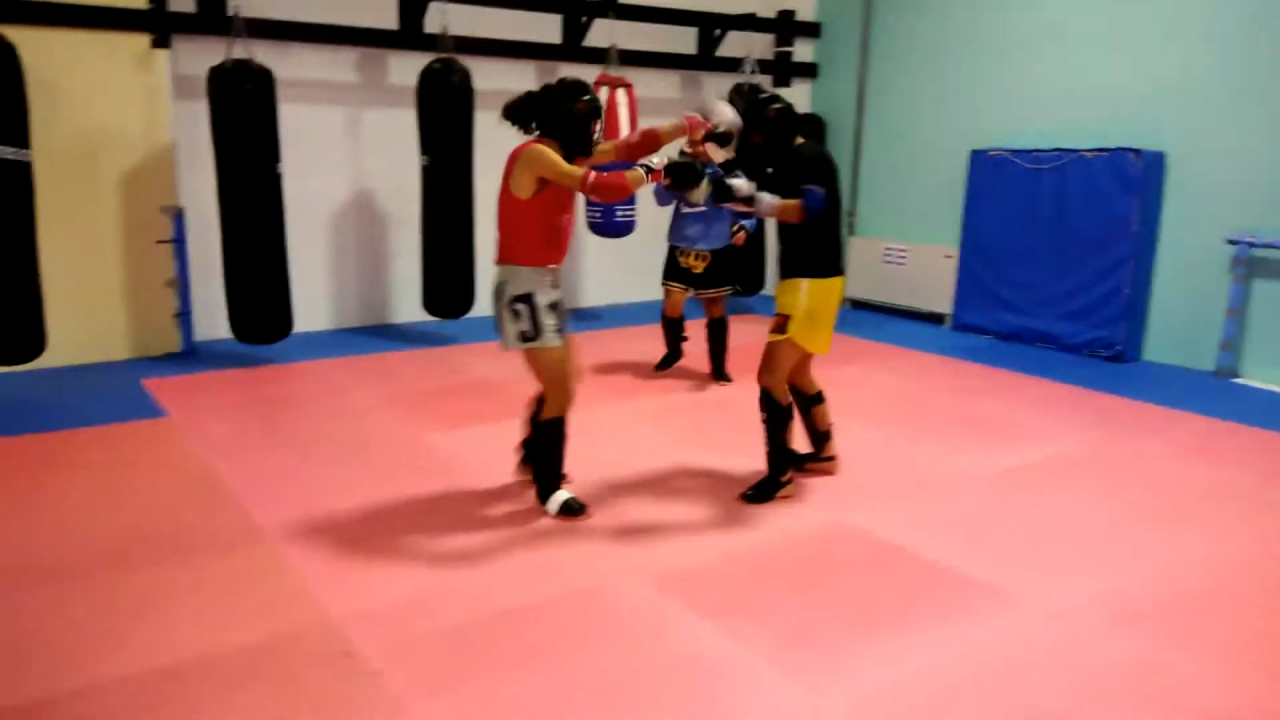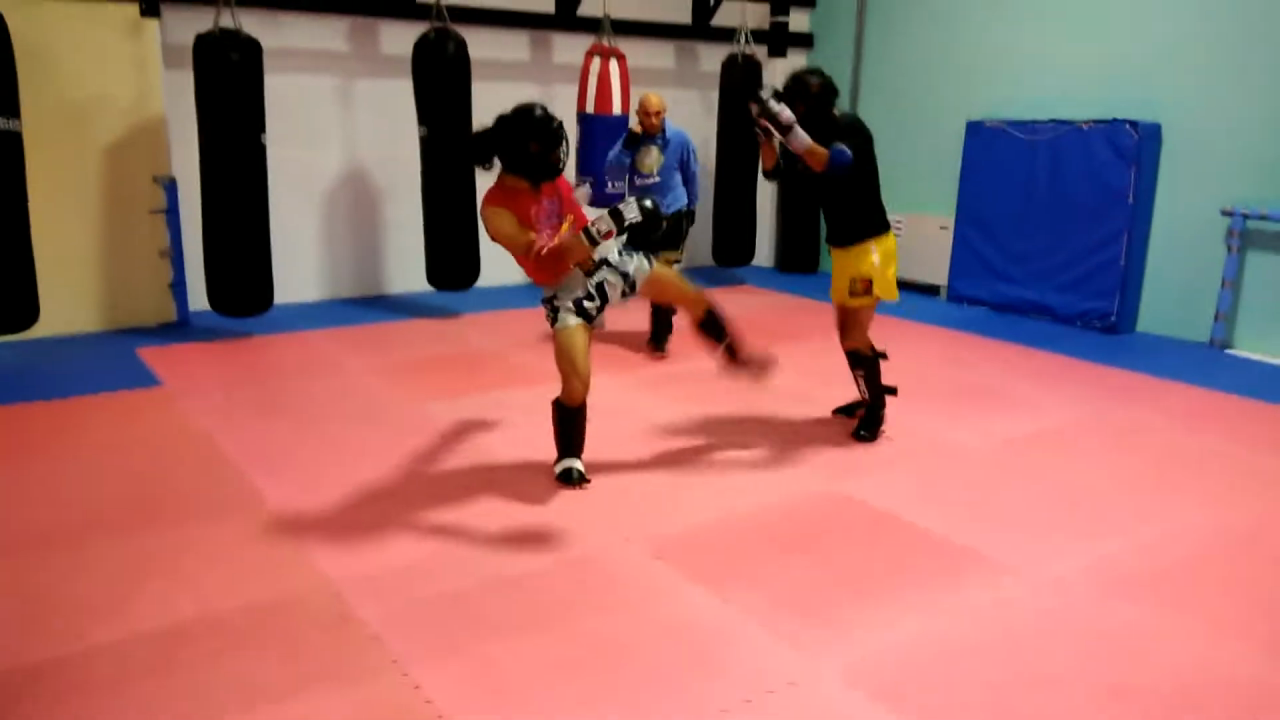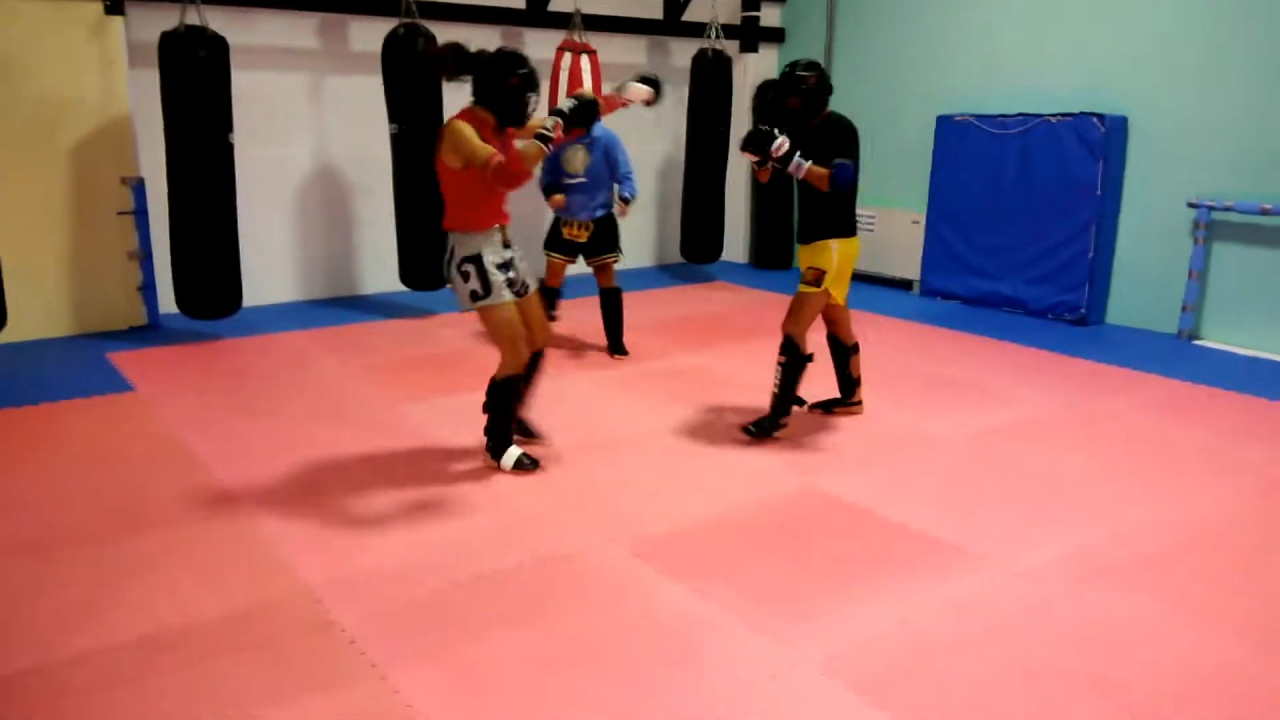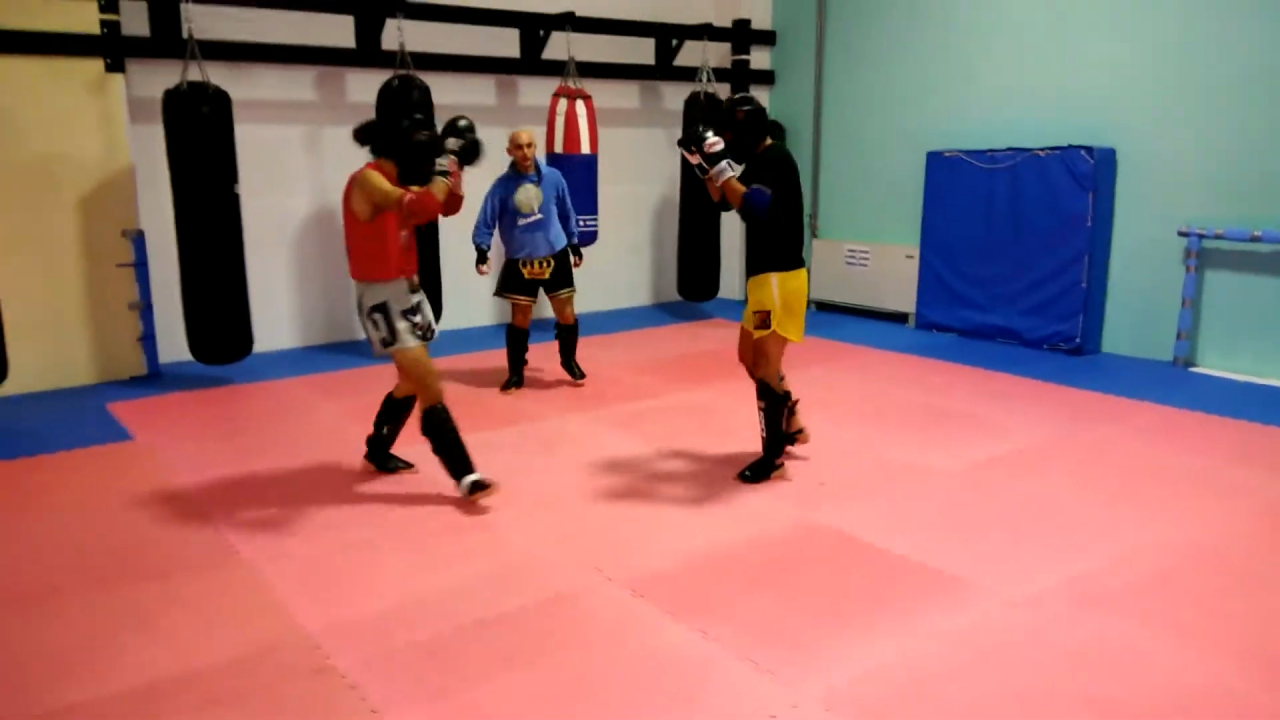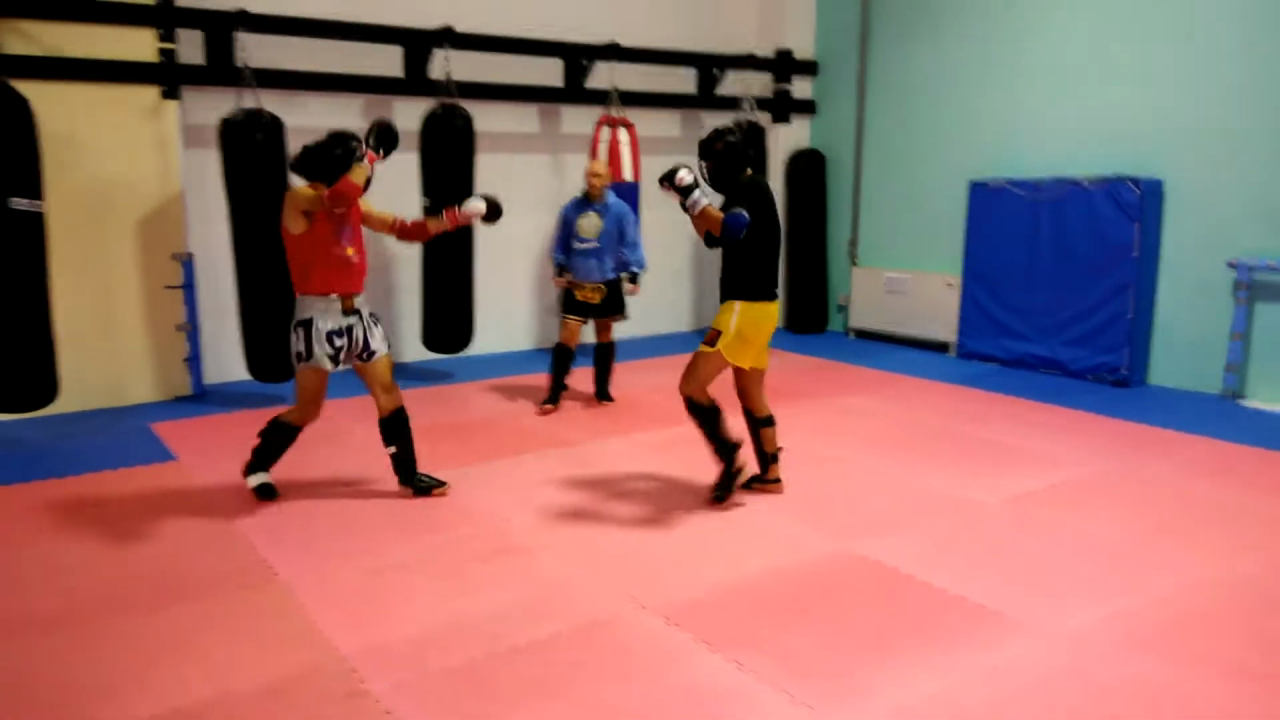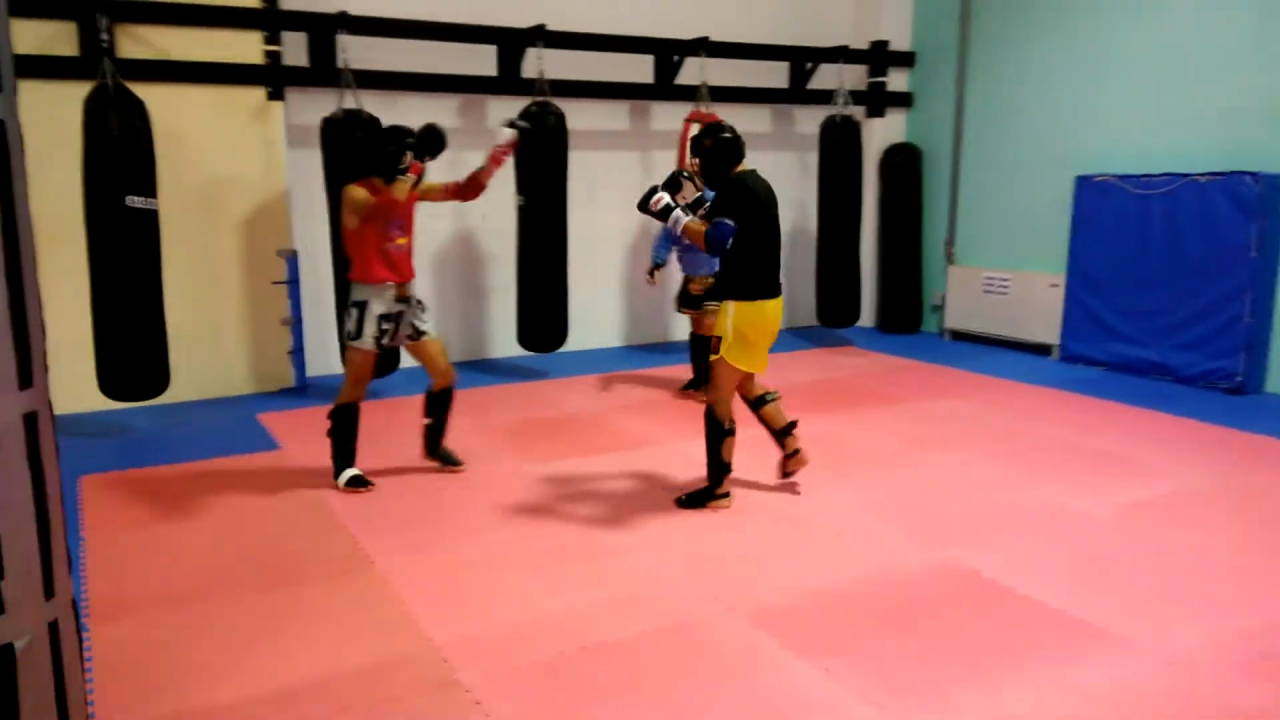
dt=0.5s
person 1, frame 1
left shoulder: (562, 155)
right shoulder: (531, 157)
left elbow: (628, 148)
right elbow: (605, 186)
left wrist: (682, 127)
right wrist: (648, 169)
left hip: (544, 282)
right hip: (525, 288)
left knee: (556, 385)
right knee: (562, 390)
left ankle: (534, 459)
right ankle: (548, 489)
person 1, frame 2
left shoulder: (547, 176)
right shoulder: (496, 211)
right elbow: (551, 259)
right wrist: (609, 224)
left hip: (608, 260)
right hip: (567, 292)
left knee: (694, 299)
right knee: (576, 382)
left ankle: (734, 353)
right ankle: (569, 457)
person 1, frame 3
left shoulder: (497, 127)
right shoulder: (460, 131)
left elbow: (542, 134)
right elbow: (510, 175)
right wrist: (554, 125)
left hip: (498, 244)
right hip: (474, 252)
left knee: (538, 337)
right knee: (518, 350)
left ankle: (509, 413)
right ankle: (499, 445)
person 1, frame 4
left shoulder: (396, 181)
right shoulder: (367, 181)
left elbow: (448, 205)
right elbow: (420, 209)
left wrist: (452, 158)
right wrist: (449, 161)
left hip: (407, 292)
right hip: (383, 299)
left knee: (412, 382)
right knee: (429, 386)
left ankle: (378, 451)
right ankle: (463, 474)
person 1, frame 5
left shoulder: (354, 204)
right shoulder: (298, 197)
left elbow: (408, 230)
right elbow: (339, 197)
left wrist: (460, 214)
right wrist: (371, 153)
left hip: (356, 310)
right hip: (317, 315)
left knee: (388, 394)
right knee: (308, 409)
left ankle: (410, 475)
right ankle: (257, 469)
person 1, frame 6
left shoulder: (411, 189)
right shoulder: (355, 194)
left elbow: (465, 190)
right elbow: (384, 209)
left wrist: (499, 154)
right wrist: (415, 165)
left hip: (406, 298)
right hip: (371, 300)
left knee: (443, 372)
right knee: (356, 386)
left ankle: (434, 445)
right ankle: (344, 467)
person 2, frame 1
left shoulder: (809, 159)
right shoulder: (785, 162)
left elbow: (810, 209)
left wrist: (753, 198)
left hip: (812, 283)
right hip: (801, 280)
left knee: (771, 377)
right knee: (796, 374)
left ankle: (780, 474)
right ankle: (823, 452)
person 2, frame 2
left shoulder: (849, 128)
right shoulder: (815, 133)
left elbow: (834, 165)
right elbow: (774, 170)
left wrist: (789, 129)
right wrist: (768, 130)
left hip: (869, 244)
right hip: (843, 246)
left knee: (854, 337)
right knee: (848, 329)
left ankle: (875, 410)
right ankle: (868, 398)
person 2, frame 3
left shoulder: (840, 129)
right shoulder: (799, 130)
left elbow: (840, 183)
right elbow: (768, 178)
left wrist: (792, 160)
right wrist: (761, 156)
left hip: (834, 244)
right hip: (813, 242)
left knee: (793, 326)
right knee: (837, 324)
left ankle: (778, 414)
right ankle: (850, 397)
person 2, frame 4
left shoulder: (773, 159)
right shoulder: (758, 159)
left elbow: (752, 208)
right elbow: (725, 200)
left wrist: (719, 164)
right wrist: (705, 165)
left hip: (779, 277)
right hip: (766, 275)
left knee: (766, 367)
right knee: (748, 356)
left ankle: (773, 456)
right ankle: (791, 425)
person 2, frame 5
left shoulder: (749, 188)
right shoulder: (746, 190)
left elbow: (730, 230)
right elbow: (713, 237)
left wrist: (691, 195)
right wrist: (690, 198)
left hip: (746, 307)
right hip: (758, 305)
left knee: (692, 383)
right knee: (750, 393)
left ankle: (729, 458)
right ankle: (769, 472)
person 2, frame 6
left shoulder: (732, 188)
right shoulder: (756, 185)
left elbow: (717, 242)
left wrist: (671, 214)
right wrist: (685, 206)
left hip: (745, 305)
right hip: (767, 301)
left knee: (718, 395)
right knee: (744, 383)
left ankle: (716, 488)
right ankle: (791, 446)
person 3, frame 1
left shoulder: (726, 171)
right shoulder: (681, 166)
right elbow: (661, 197)
left wrist: (744, 227)
right wrist: (681, 164)
left hip: (715, 252)
right hip: (681, 251)
left knee: (715, 312)
right knee: (672, 310)
left ankle: (718, 367)
right ankle: (673, 351)
person 3, frame 2
left shoulder: (679, 139)
right shoulder: (631, 140)
left elbow: (691, 176)
right elbow: (612, 173)
left wrist: (691, 209)
right wrist: (628, 144)
left hip: (671, 217)
left ankle: (659, 336)
right ankle: (661, 329)
person 3, frame 3
left shoulder: (608, 140)
right shoulder: (560, 141)
left elbow: (625, 175)
right elbow: (547, 174)
left wrist: (624, 198)
right wrist: (550, 192)
left hip: (599, 221)
right hip: (564, 222)
left knee: (607, 282)
right knee: (552, 278)
left ankle: (616, 341)
person 3, frame 4
left shoulder: (553, 178)
right shoulder: (502, 186)
left elbow: (566, 213)
right elbow: (485, 222)
left wrist: (574, 243)
right wrist: (481, 251)
left hip: (555, 257)
right hip: (519, 262)
left knee: (566, 316)
right knee: (520, 320)
left ankle: (569, 360)
right ankle: (515, 374)
person 3, frame 5
left shoulder: (620, 210)
right shoulder: (572, 208)
left elbow: (631, 244)
right elbow: (561, 244)
left wrist: (633, 274)
right wrist: (559, 269)
left hip: (607, 284)
right hip: (576, 284)
left knee: (604, 337)
right knee: (567, 339)
left ankle: (602, 388)
right ankle: (554, 393)
person 3, frame 6
right shoulder: (678, 205)
right elbow: (667, 239)
right wrist: (656, 264)
left hip: (716, 276)
right hip: (692, 278)
left knee: (708, 327)
right knee: (697, 328)
left ankle: (709, 380)
right ankle: (700, 377)
